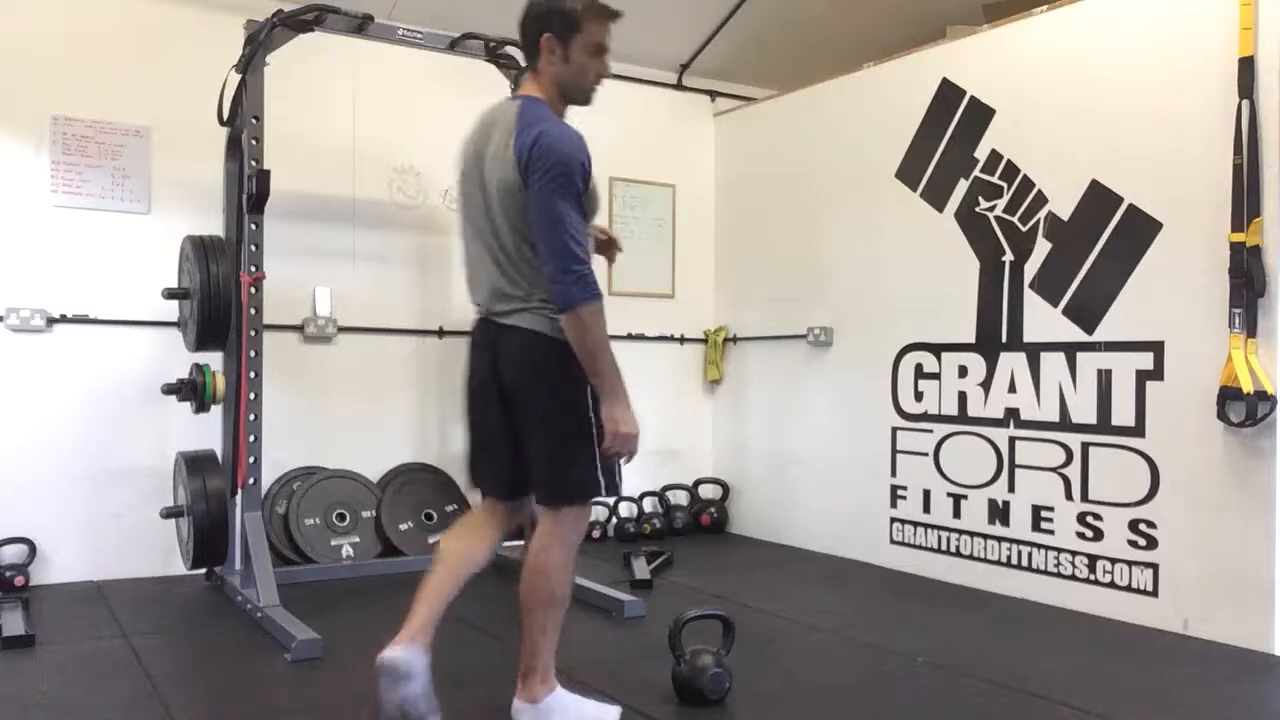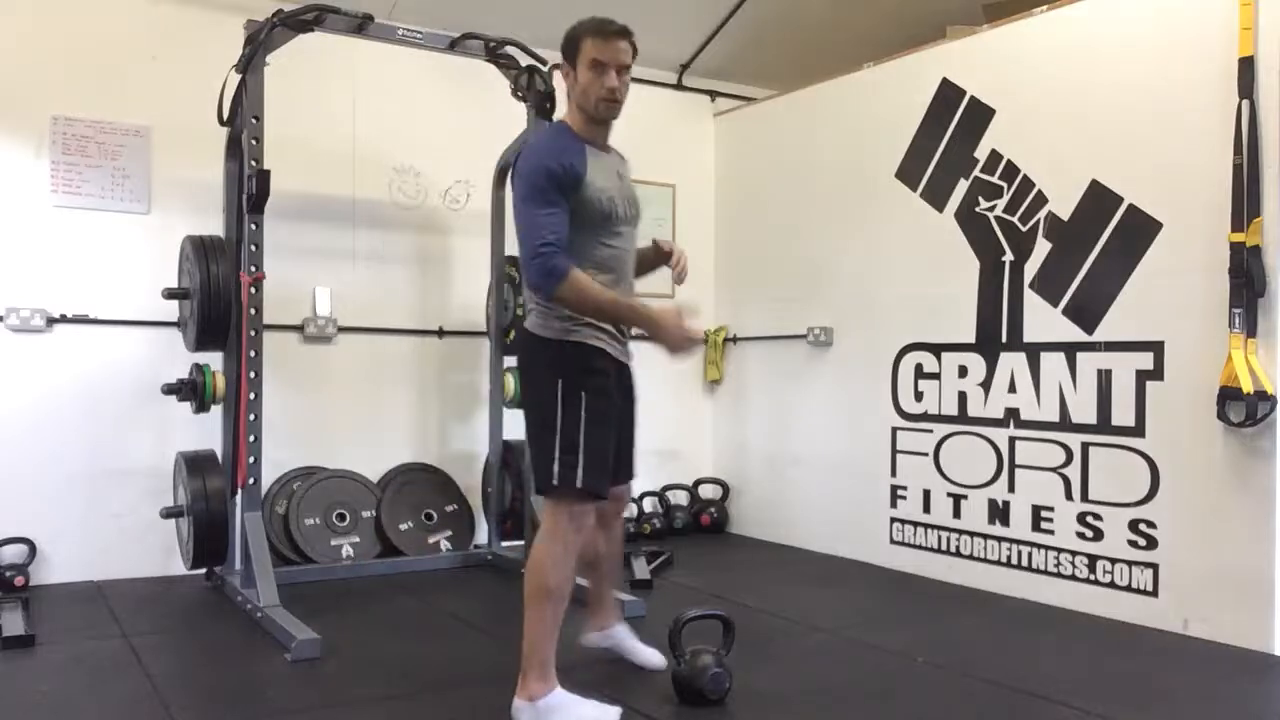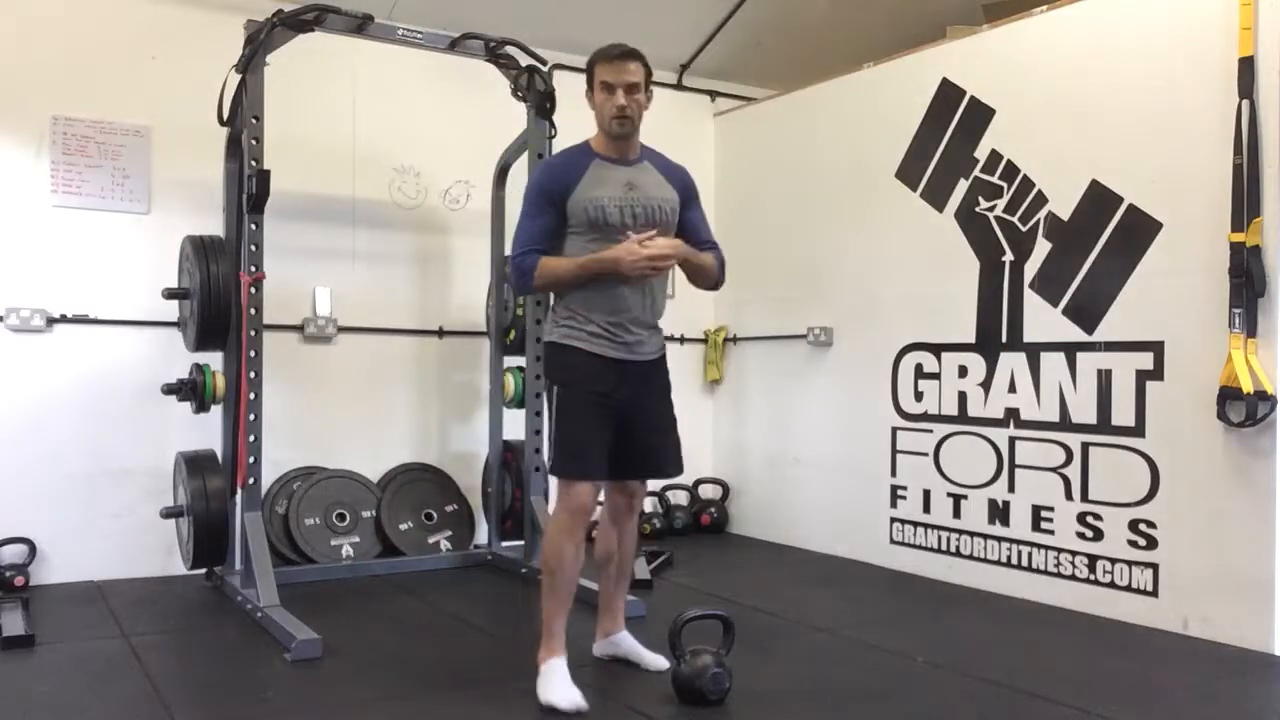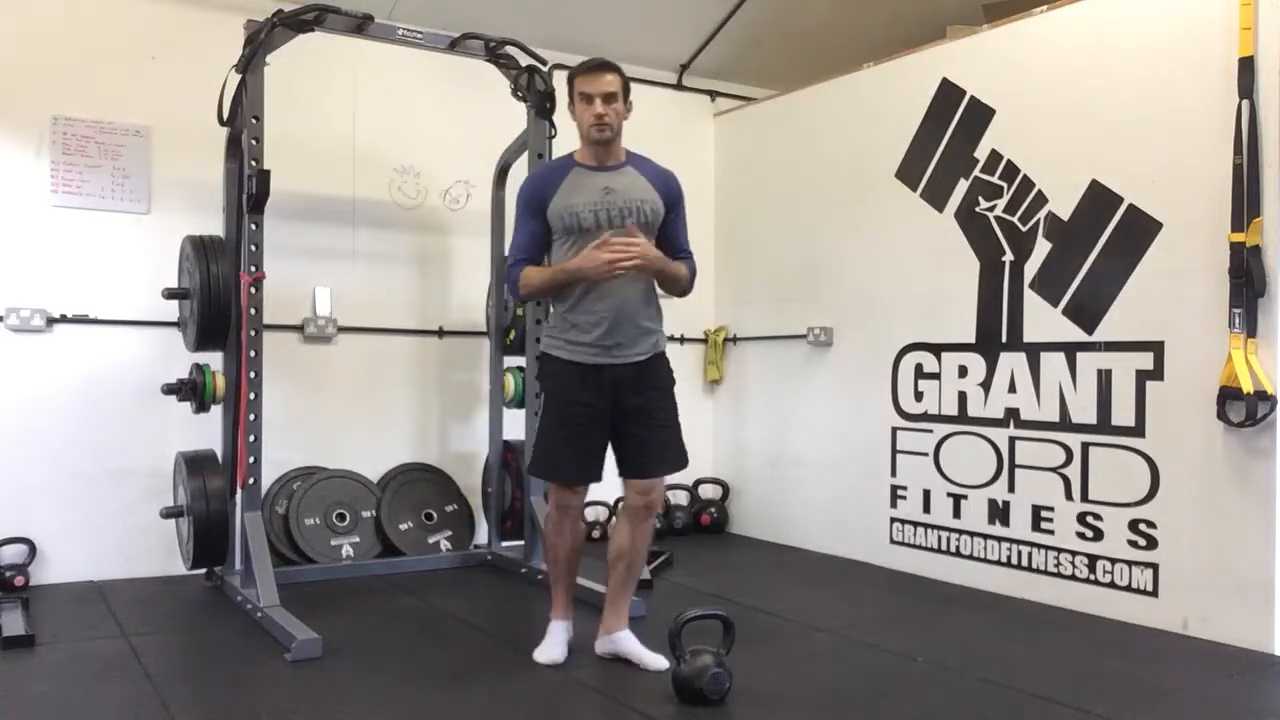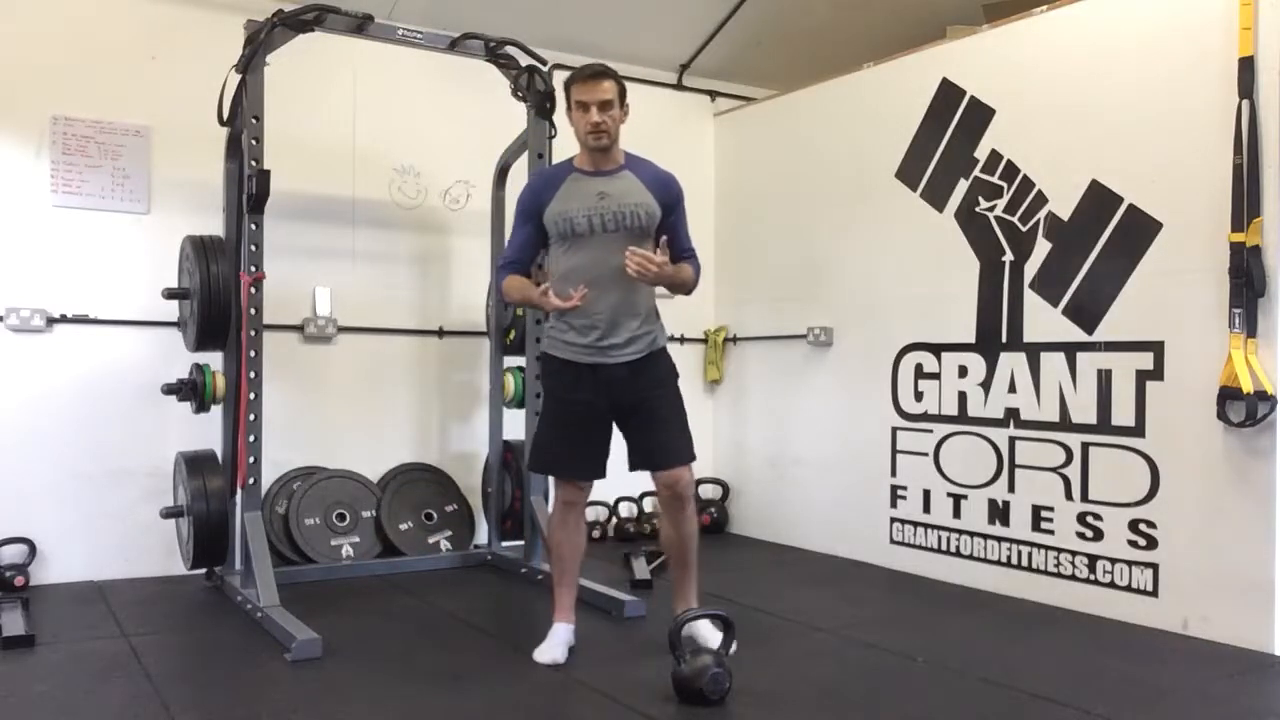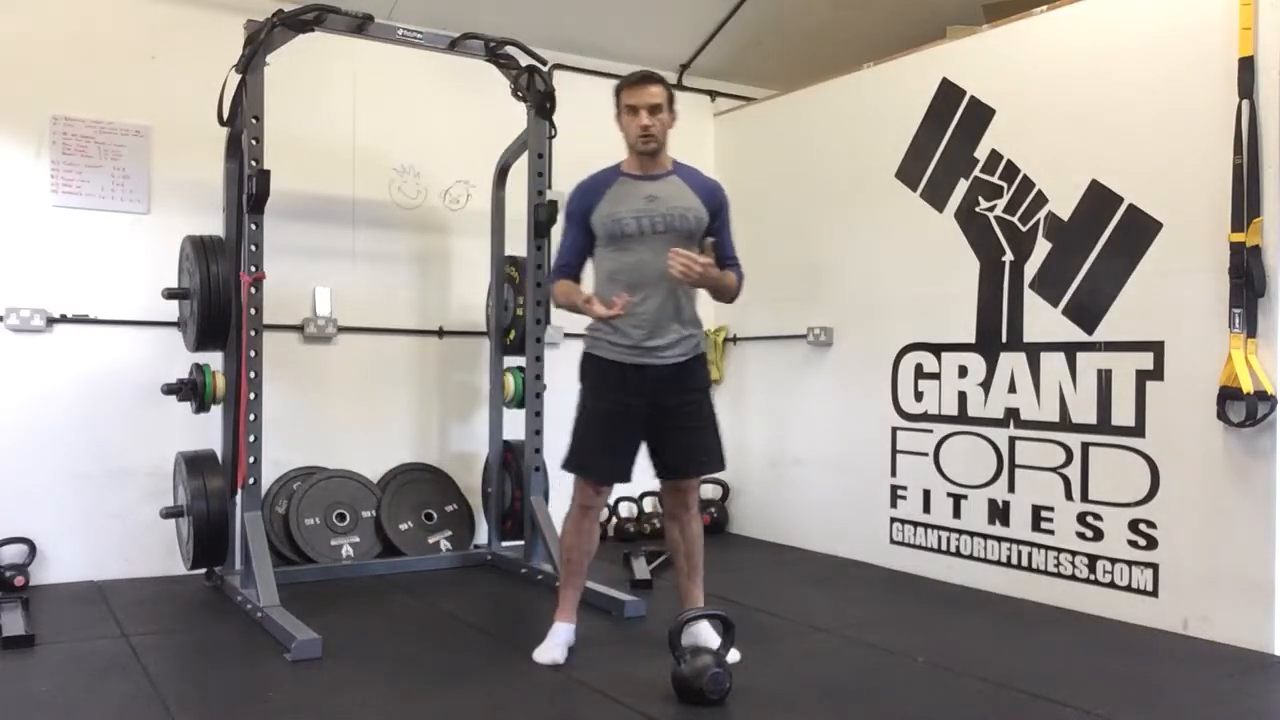
dt=0.3s
person 1, frame 1
left shoulder: (495, 129)
right shoulder: (554, 142)
right elbow: (569, 284)
left wrist: (576, 237)
right wrist: (614, 397)
left hip: (494, 343)
right hip: (545, 349)
left knee: (497, 508)
right knee: (563, 515)
left ankle: (409, 645)
person 1, frame 2
left shoulder: (611, 160)
right shoulder: (548, 155)
right elbow: (548, 270)
left wrist: (652, 255)
right wrist: (652, 319)
left hip: (595, 351)
right hip: (568, 351)
left knee: (612, 499)
right knee: (570, 511)
left ankle: (604, 622)
person 1, frame 3
left shoulder: (673, 178)
right shoulder: (557, 173)
left elbow: (714, 272)
right elbow: (525, 271)
left wrist: (680, 251)
right wrist: (606, 259)
left hip: (645, 360)
right hip: (579, 355)
left knee: (627, 497)
right knee: (576, 499)
left ankle: (612, 629)
right ankle: (552, 654)
person 1, frame 4
left shoulder: (661, 184)
right shoulder: (544, 185)
left elbow: (685, 279)
right elbow: (519, 281)
left wrist: (654, 259)
right wrist: (576, 268)
left hip: (644, 362)
right hip: (571, 363)
left knee: (645, 499)
right knee: (566, 500)
left ankle: (614, 627)
right ankle: (561, 618)
person 1, frame 5
left shoulder: (659, 185)
right shoulder: (542, 190)
left elbow: (690, 273)
right elbow: (509, 275)
left wrist: (665, 271)
right wrist: (540, 297)
left hip: (643, 359)
right hip: (571, 364)
left knee: (677, 486)
right knee: (570, 495)
left ankle: (689, 613)
right ankle: (563, 622)
person 1, frame 6
left shoulder: (705, 192)
right shoulder: (590, 195)
left elbow: (732, 285)
right elbow: (560, 277)
left wrist: (708, 275)
right wrist: (582, 301)
left hip: (681, 365)
right hip: (612, 365)
left knee: (684, 496)
right knee: (588, 496)
left ankle: (695, 620)
right ankle: (564, 622)
